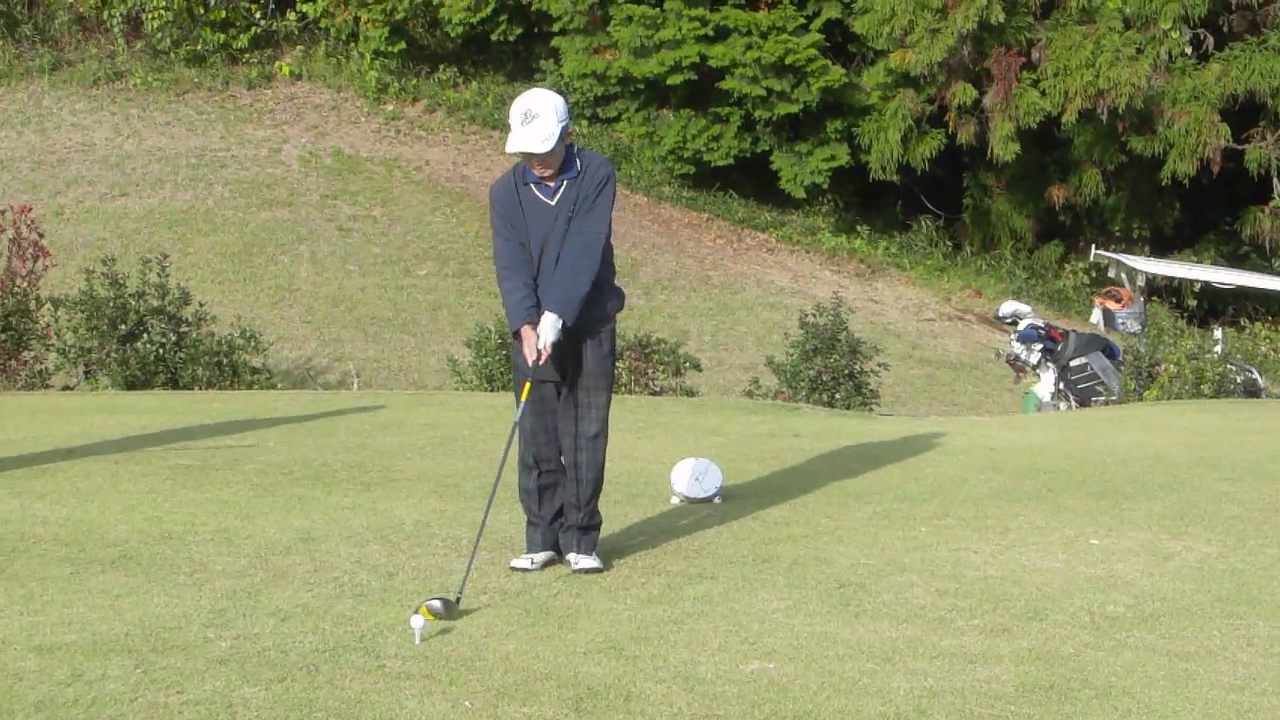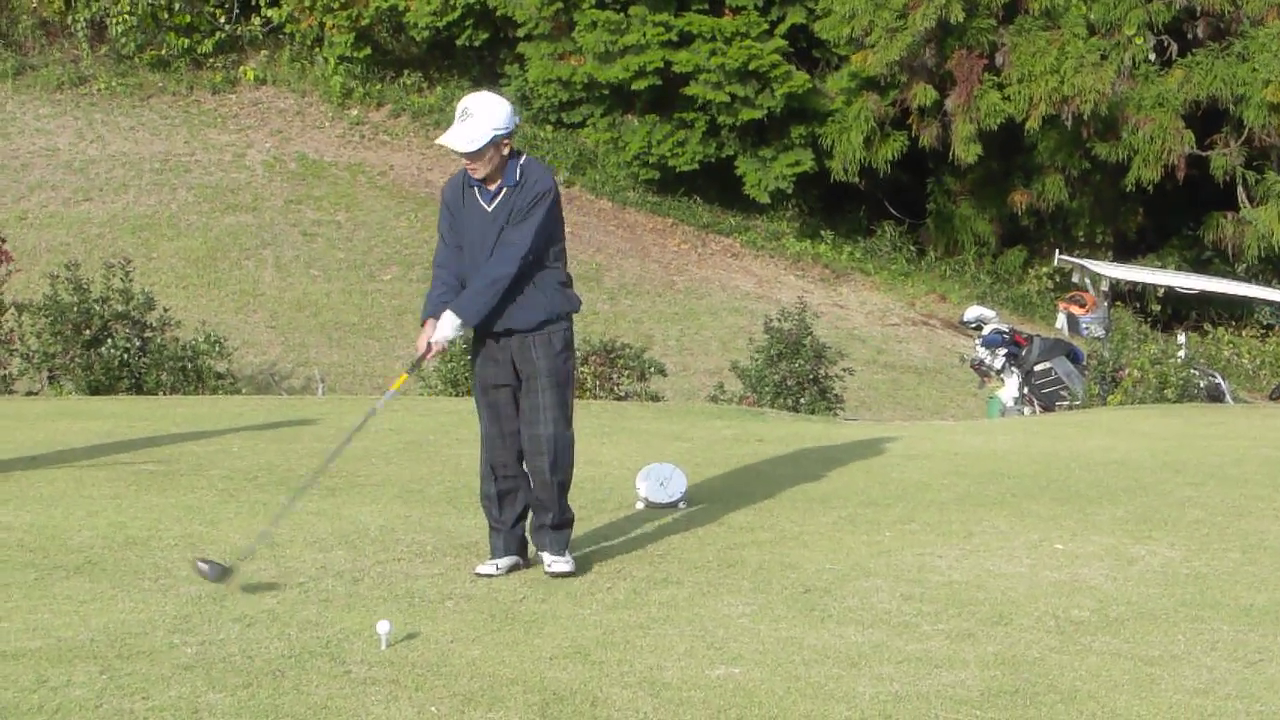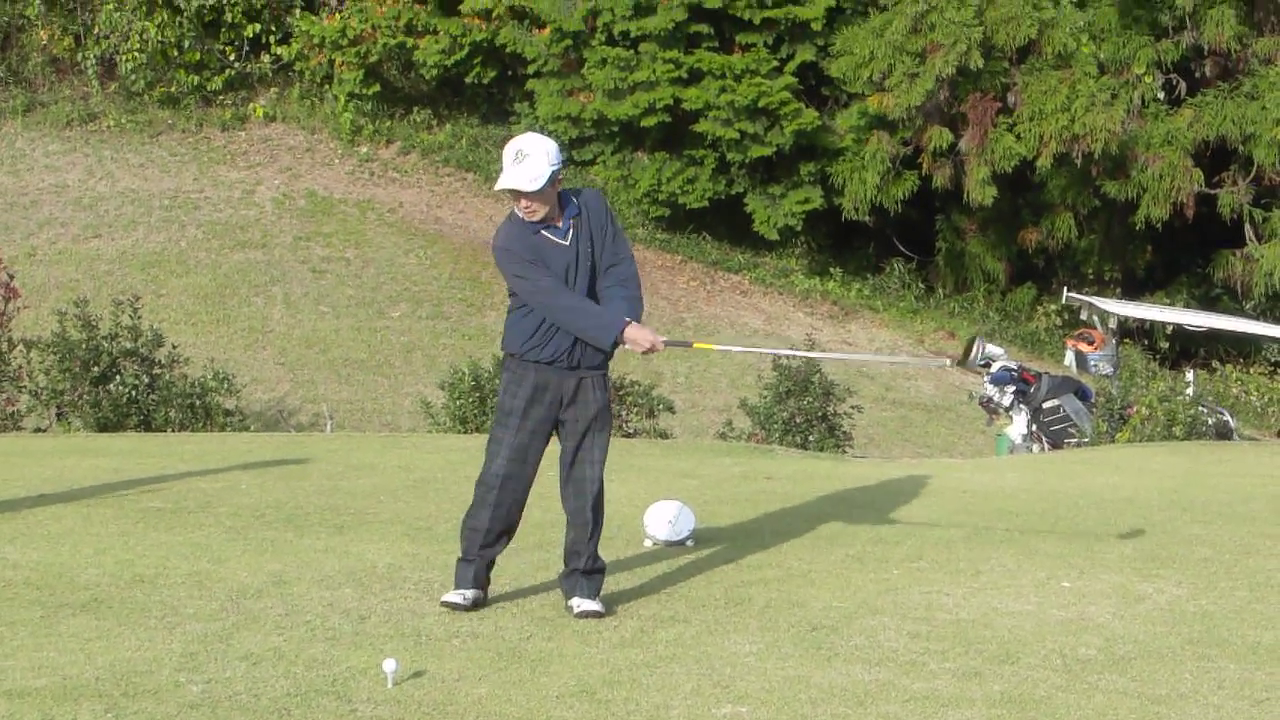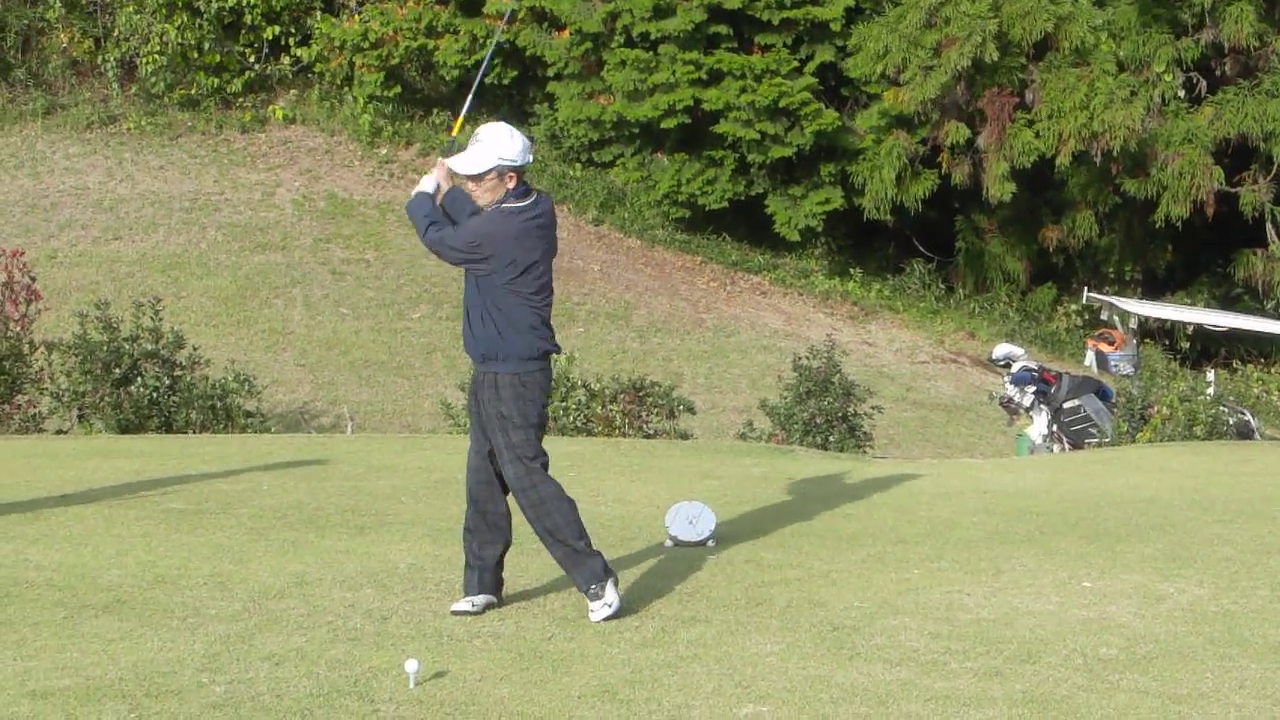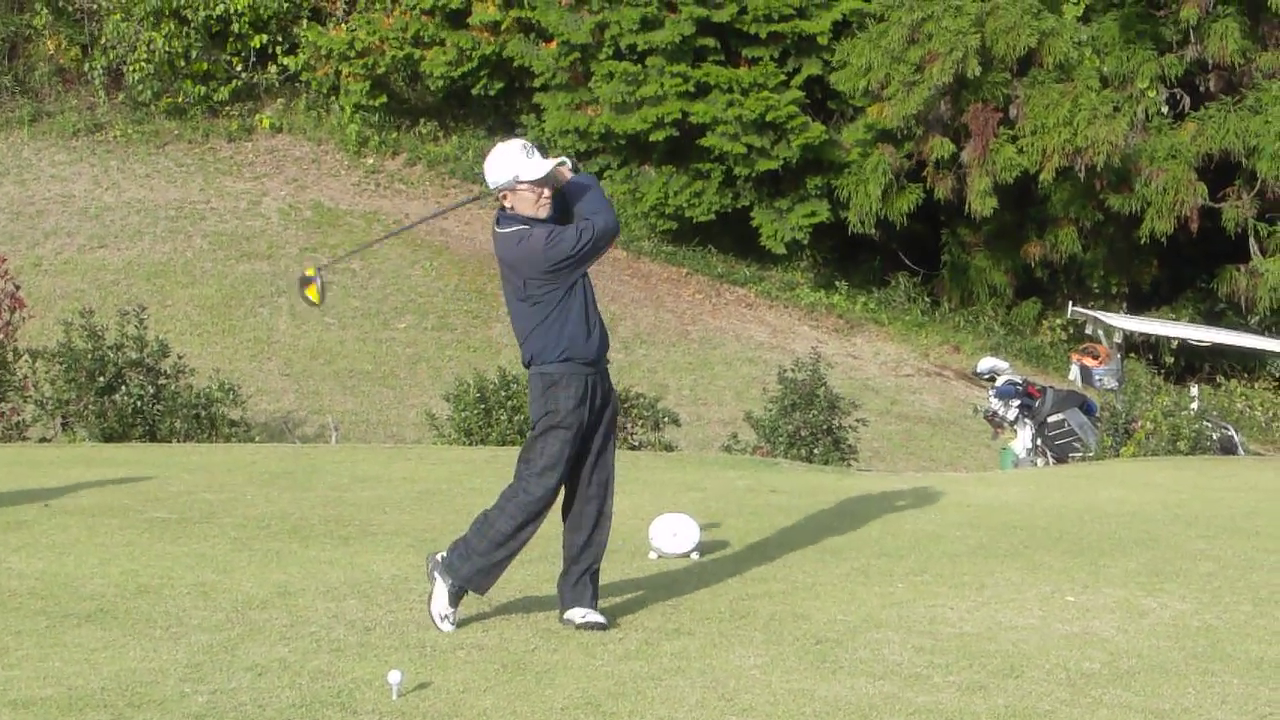
dt=1s
person 1, frame 1
left shoulder: (597, 174)
right shoulder: (506, 190)
left elbow: (584, 252)
right elbow: (511, 265)
left wrist: (556, 317)
right wrist: (525, 326)
left hip: (589, 327)
right hip: (534, 331)
left knee: (585, 437)
right knee: (537, 439)
left ankle: (580, 538)
right ankle: (542, 537)
person 1, frame 2
left shoulder: (537, 185)
right shoulder: (455, 191)
left elbow: (507, 264)
right elbow: (449, 262)
left wrist: (454, 319)
right wrist: (433, 318)
left hip: (543, 330)
right hip: (489, 334)
left knee: (546, 438)
right knee: (498, 445)
left ankle: (552, 538)
right ankle: (507, 544)
person 1, frame 3
left shoulder: (593, 208)
right shoulder: (510, 241)
left elbow: (621, 275)
right elbow: (557, 302)
left wrist: (626, 323)
right wrist: (624, 330)
left hip: (589, 370)
right hip: (530, 370)
left knee: (585, 482)
right knee: (502, 474)
left ankle: (582, 583)
right ankle: (471, 576)
person 1, frame 4
left shoulder: (501, 230)
right shoulder: (532, 208)
left elbow: (441, 240)
left wrist: (422, 195)
right wrist: (449, 192)
left hip: (513, 373)
right hip: (496, 370)
left knee: (524, 475)
right knee: (484, 479)
left ankle: (595, 577)
right ankle: (483, 583)
person 1, frame 5
left shoulder: (532, 228)
right shoulder: (533, 246)
left elbow: (584, 224)
right elbow: (602, 228)
left wrist: (566, 181)
right wrist: (577, 179)
left hip: (589, 376)
right hip: (561, 381)
left knee: (592, 491)
right knee: (536, 486)
left ankle: (578, 596)
right ankle: (456, 568)
